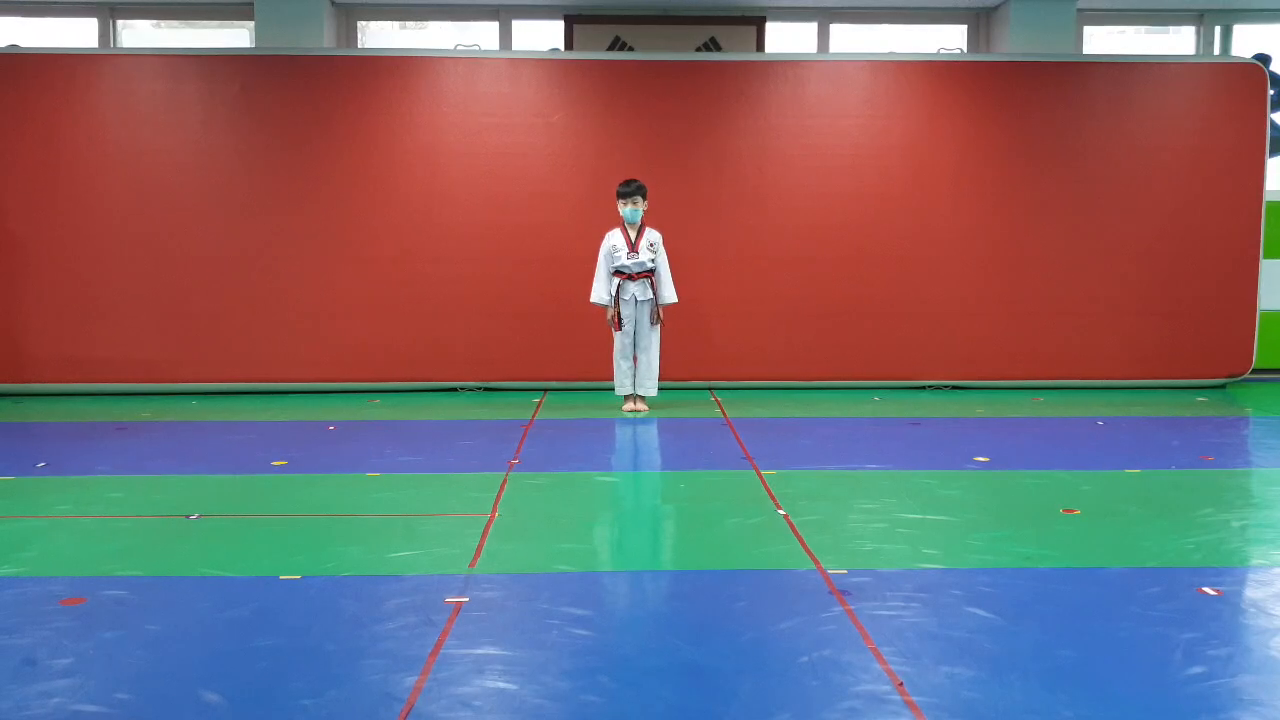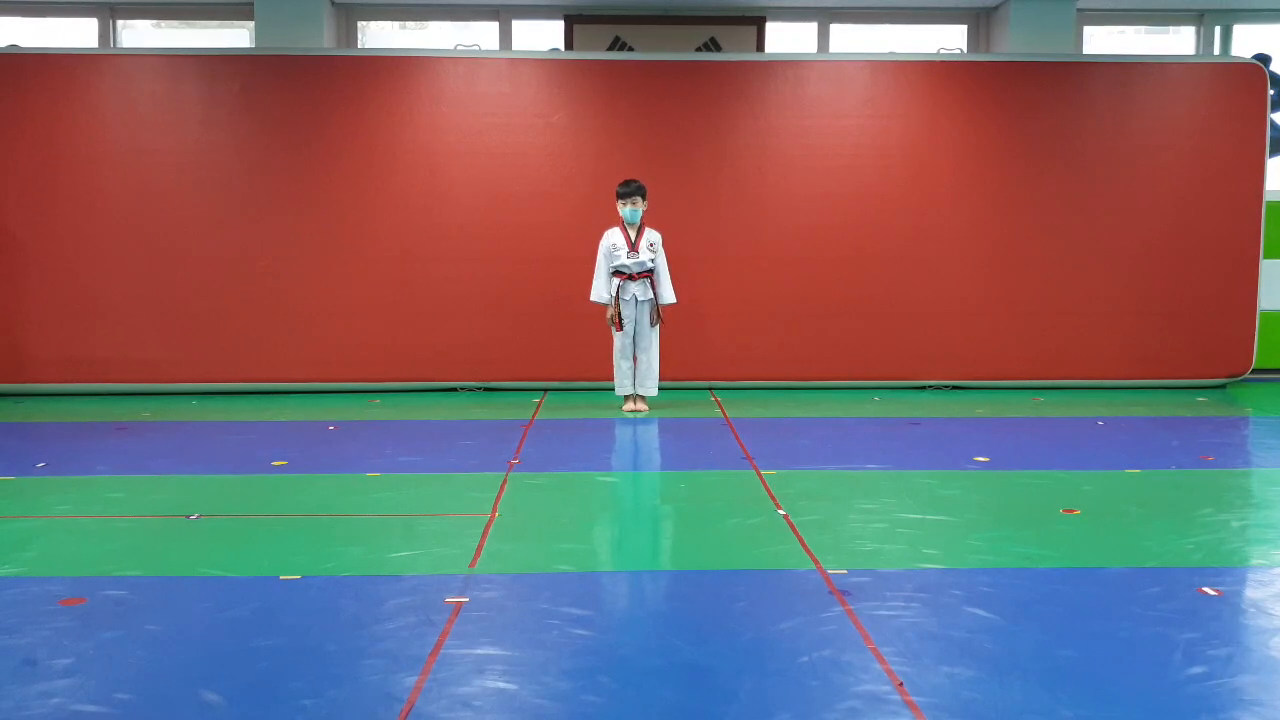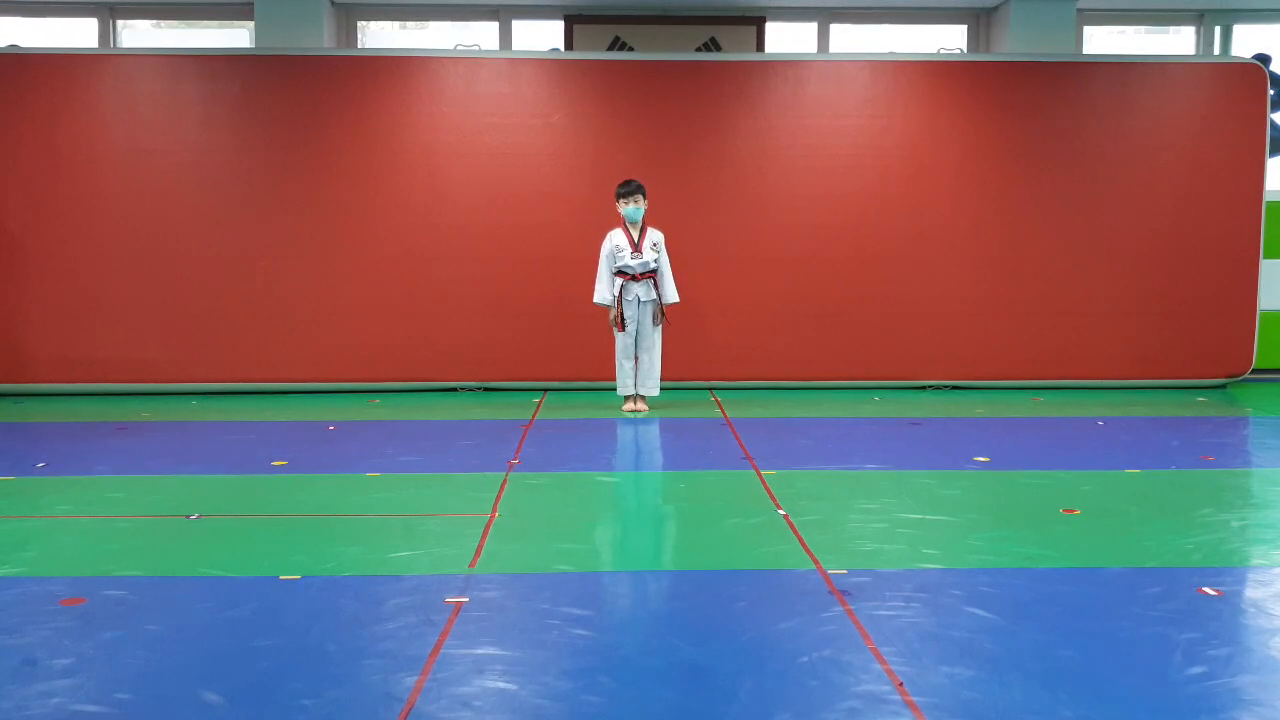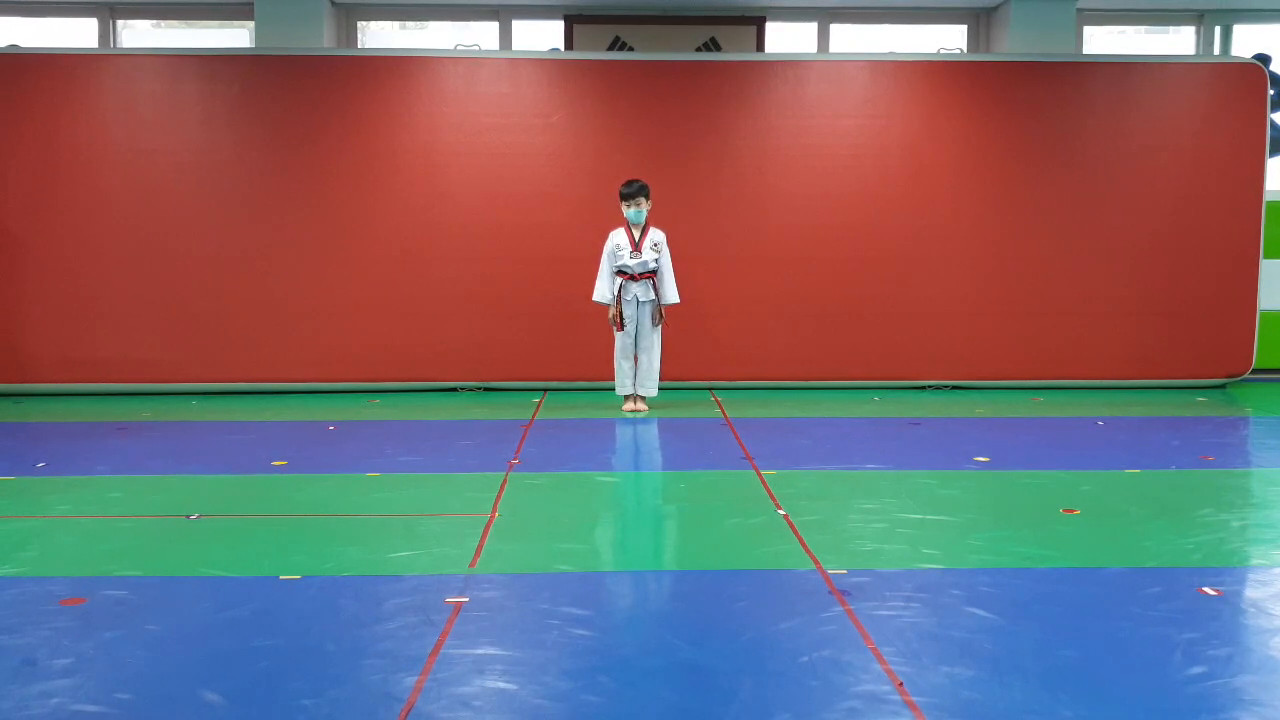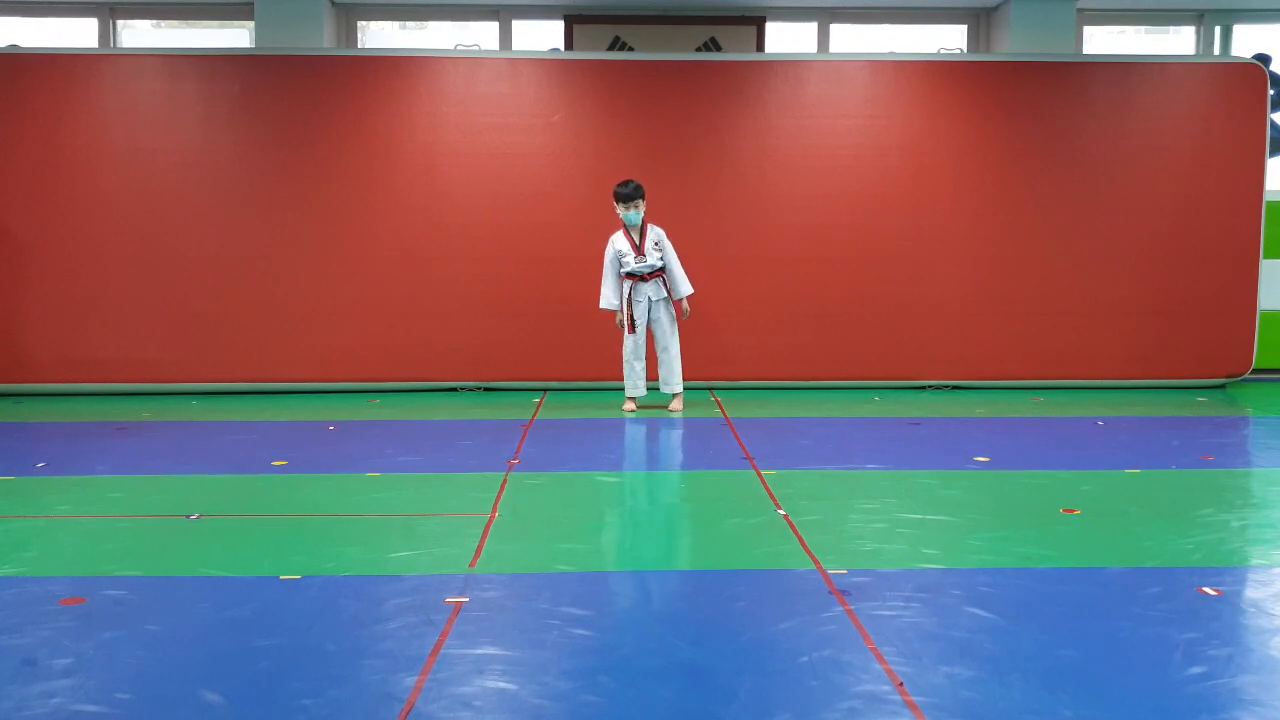
dt=1s
person 1, frame 1
left shoulder: (654, 237)
right shoulder: (611, 238)
left elbow: (662, 271)
right elbow: (603, 272)
left wrist: (661, 304)
right wrist: (608, 305)
left hip: (647, 296)
right hip: (621, 296)
left knee: (647, 346)
right knee: (623, 346)
left ankle: (641, 396)
right ankle: (628, 396)
person 1, frame 2
left shoulder: (654, 237)
right shoulder: (610, 237)
left elbow: (661, 271)
right elbow: (603, 271)
left wrist: (660, 304)
right wrist: (608, 304)
left hip: (647, 296)
right hip: (621, 296)
left knee: (647, 346)
right knee: (623, 346)
left ankle: (642, 396)
right ankle: (628, 396)
person 1, frame 3
left shoulder: (656, 237)
right shoulder: (612, 238)
left elbow: (663, 270)
right elbow: (605, 272)
left wrist: (663, 304)
right wrist: (610, 305)
left hip: (650, 296)
right hip: (624, 296)
left knee: (648, 346)
right knee: (624, 346)
left ankle: (642, 396)
right ankle: (628, 396)
person 1, frame 4
left shoulder: (658, 237)
right shoulder: (615, 237)
left elbow: (665, 271)
right elbow: (607, 271)
left wrist: (663, 304)
right wrist: (610, 304)
left hip: (649, 296)
right hip: (623, 296)
left knee: (648, 346)
right knee: (624, 346)
left ankle: (642, 396)
right ankle: (628, 396)
person 1, frame 5
left shoulder: (658, 234)
right shoulder: (616, 241)
left elbow: (673, 265)
right elbow: (611, 275)
left wrist: (682, 297)
right wrist: (617, 309)
left hip: (660, 294)
right hip: (633, 296)
left knee: (668, 343)
right knee: (633, 346)
left ankle: (676, 394)
right ankle: (631, 396)
